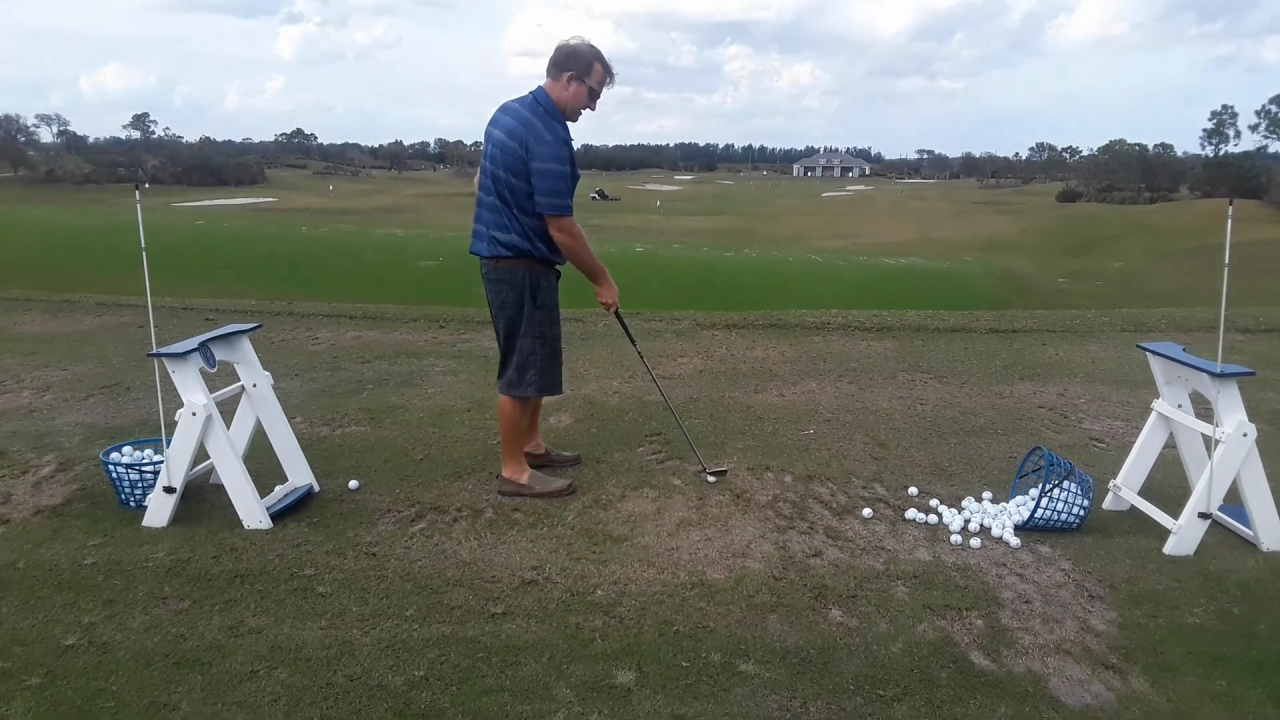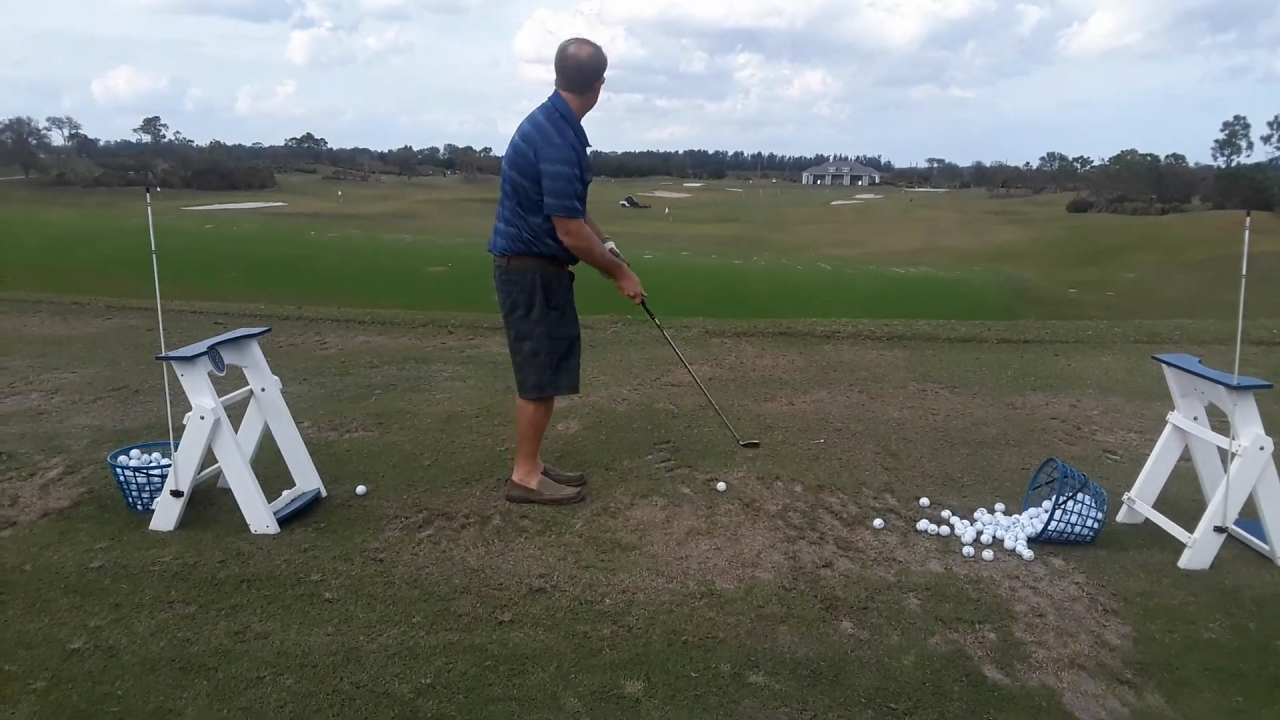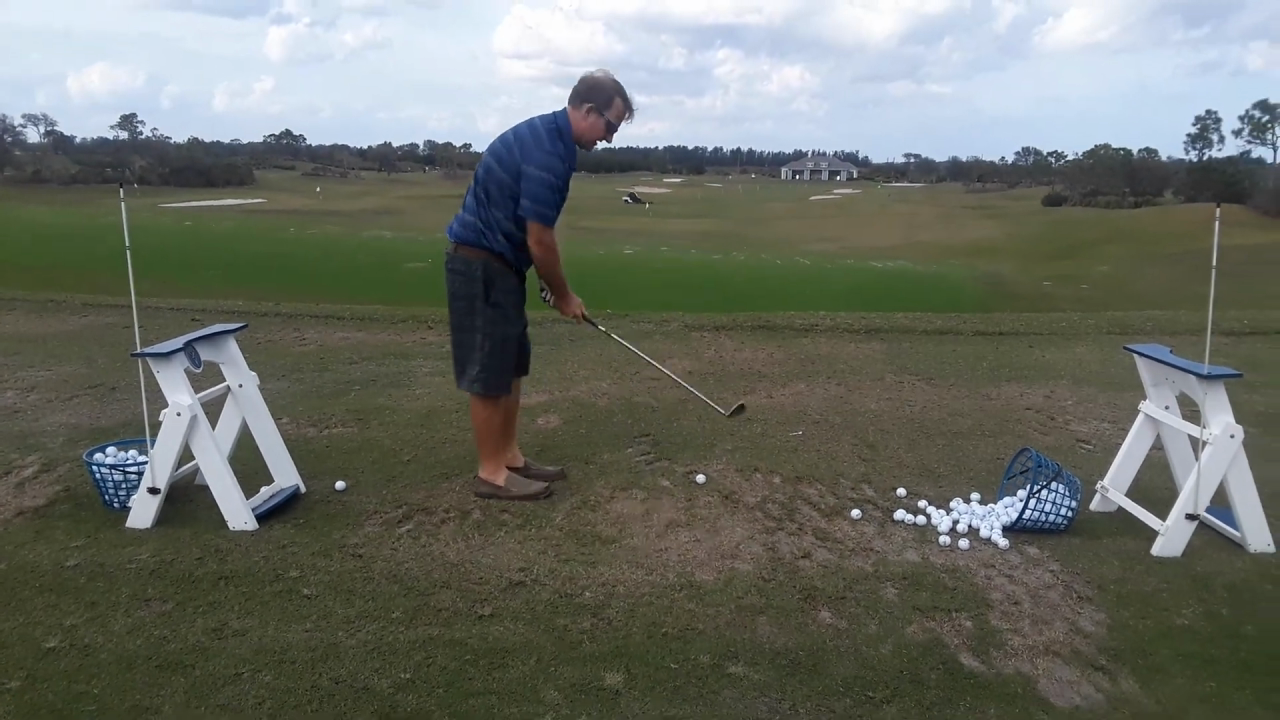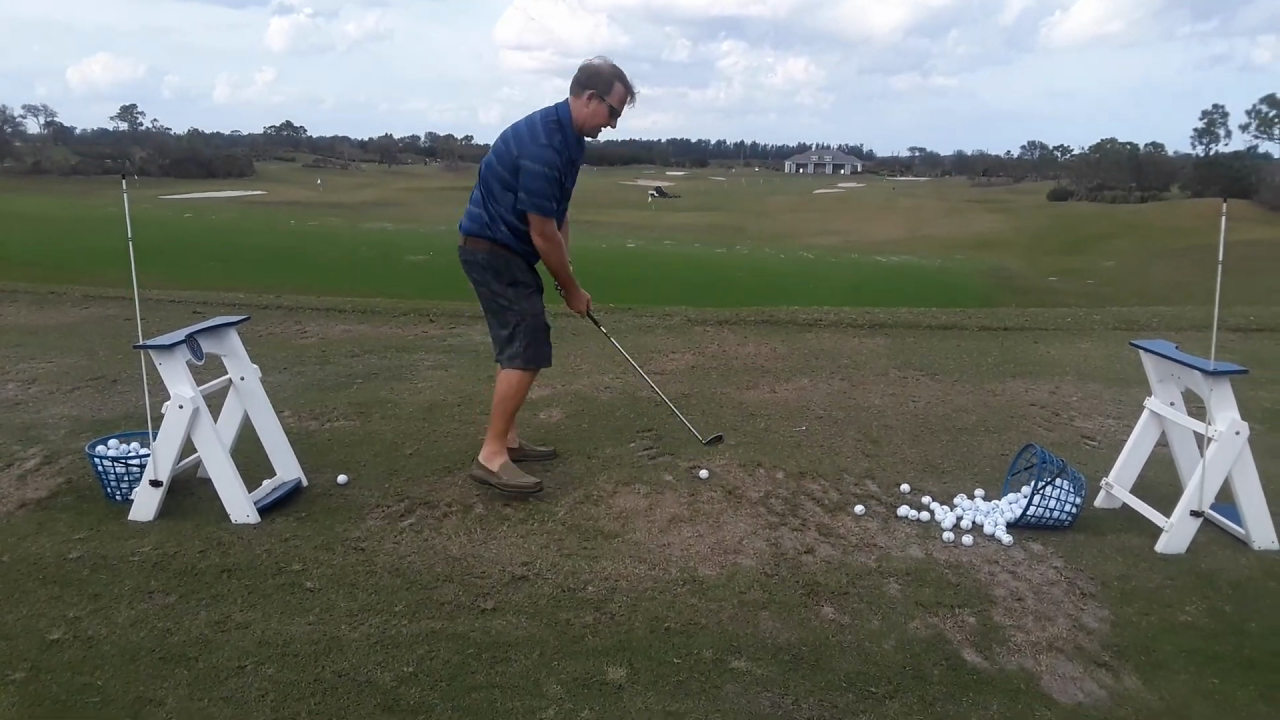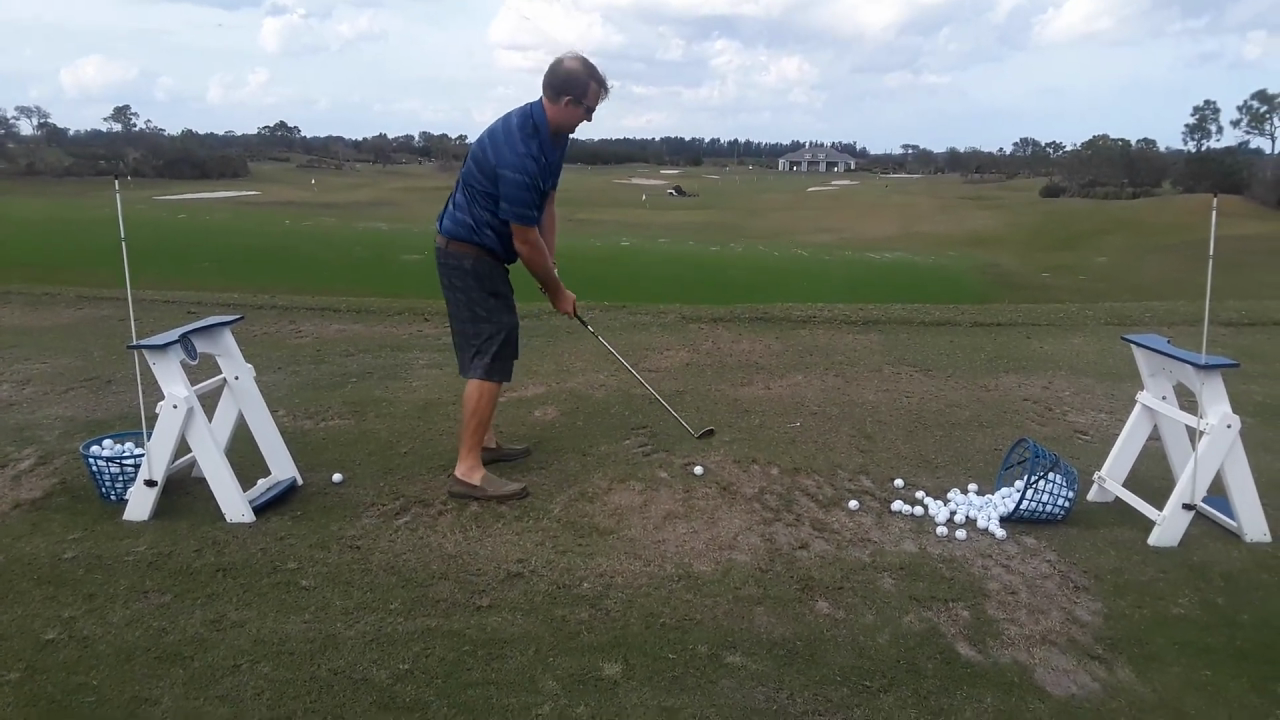
dt=1s
person 1, frame 1
left shoulder: (508, 111)
right shoulder: (548, 136)
left elbow: (483, 182)
right elbow: (561, 228)
right wrist: (601, 280)
left hip: (503, 255)
right hip: (522, 266)
left knee: (534, 360)
right knee: (523, 368)
left ankle: (532, 445)
right ankle: (513, 470)
person 1, frame 2
left shoulder: (549, 122)
right shoulder: (558, 139)
right elbow: (569, 232)
left wrist: (604, 242)
right wrist: (619, 273)
left hip: (529, 264)
right hip: (533, 269)
left knee: (541, 373)
right knee: (541, 374)
left ankle: (531, 462)
right ankle: (524, 476)
person 1, frame 3
left shoulder: (547, 134)
right shoulder: (547, 152)
right elbow: (540, 242)
left wrist: (556, 291)
right wrist: (564, 297)
left hip: (495, 263)
right hip: (481, 265)
left knee: (511, 366)
right knee: (489, 371)
left ankle: (509, 456)
right ankle: (490, 472)
person 1, frame 4
left shoulder: (564, 134)
right shoulder: (543, 144)
left elbow: (553, 217)
right elbow: (543, 232)
left wrist: (564, 278)
right wrist: (571, 289)
left hip: (507, 249)
right hip: (491, 251)
left knee: (523, 344)
right knee: (524, 349)
left ankle: (507, 439)
right ankle: (491, 455)
person 1, frame 5
left shoulder: (549, 132)
right shoulder: (518, 152)
left elbow: (545, 204)
right elbow: (525, 240)
left wrist: (552, 267)
right wrist: (557, 292)
left hip: (479, 252)
right hip: (468, 254)
left knee: (496, 347)
right knee: (488, 356)
left ankle: (482, 440)
right ankle: (468, 470)
